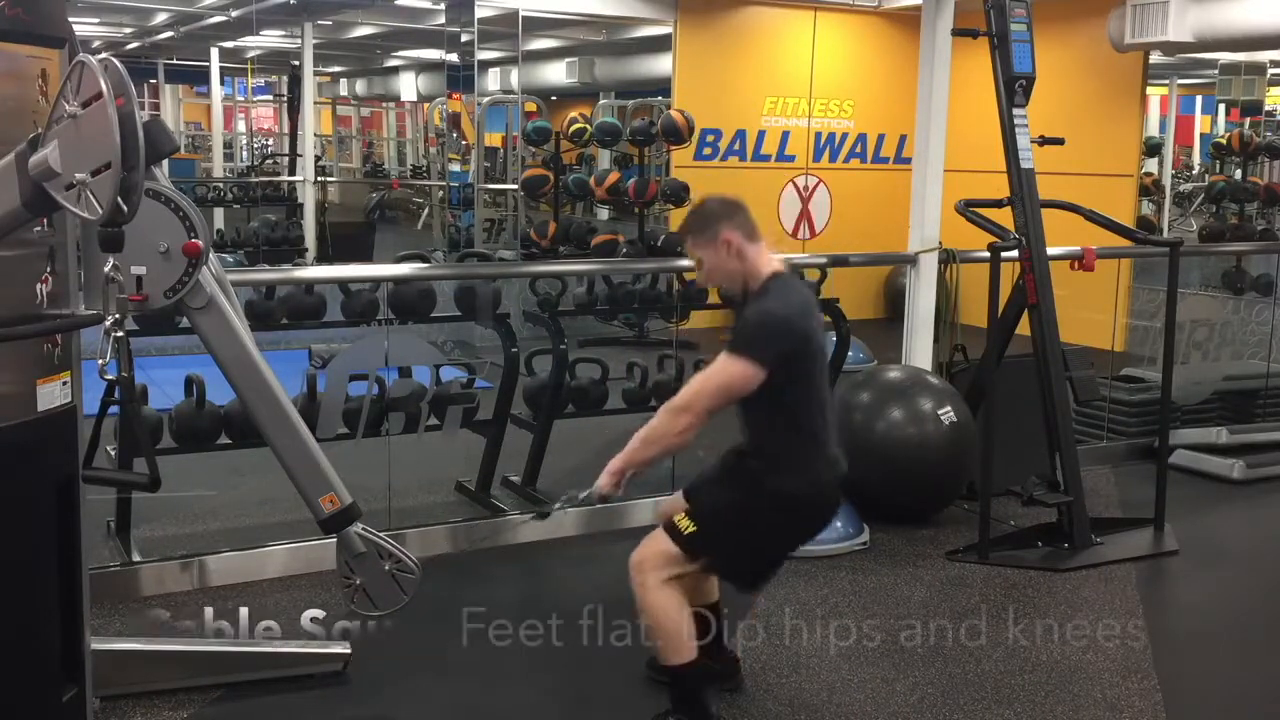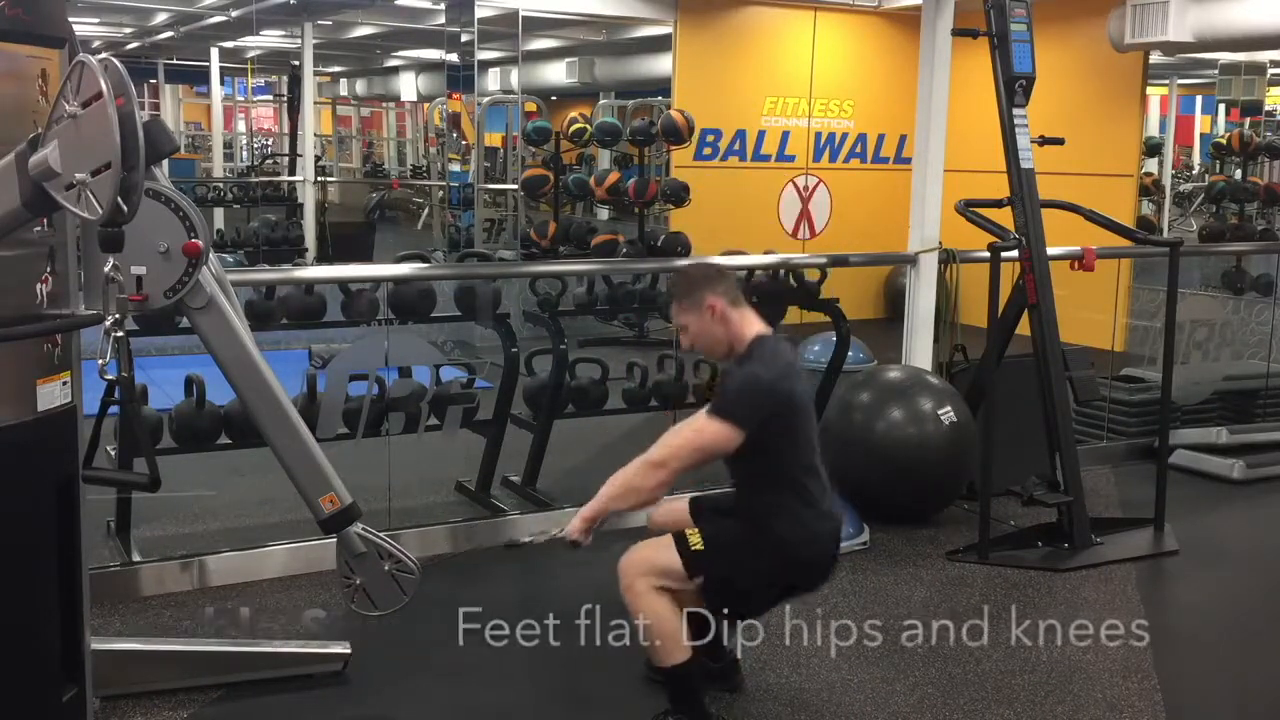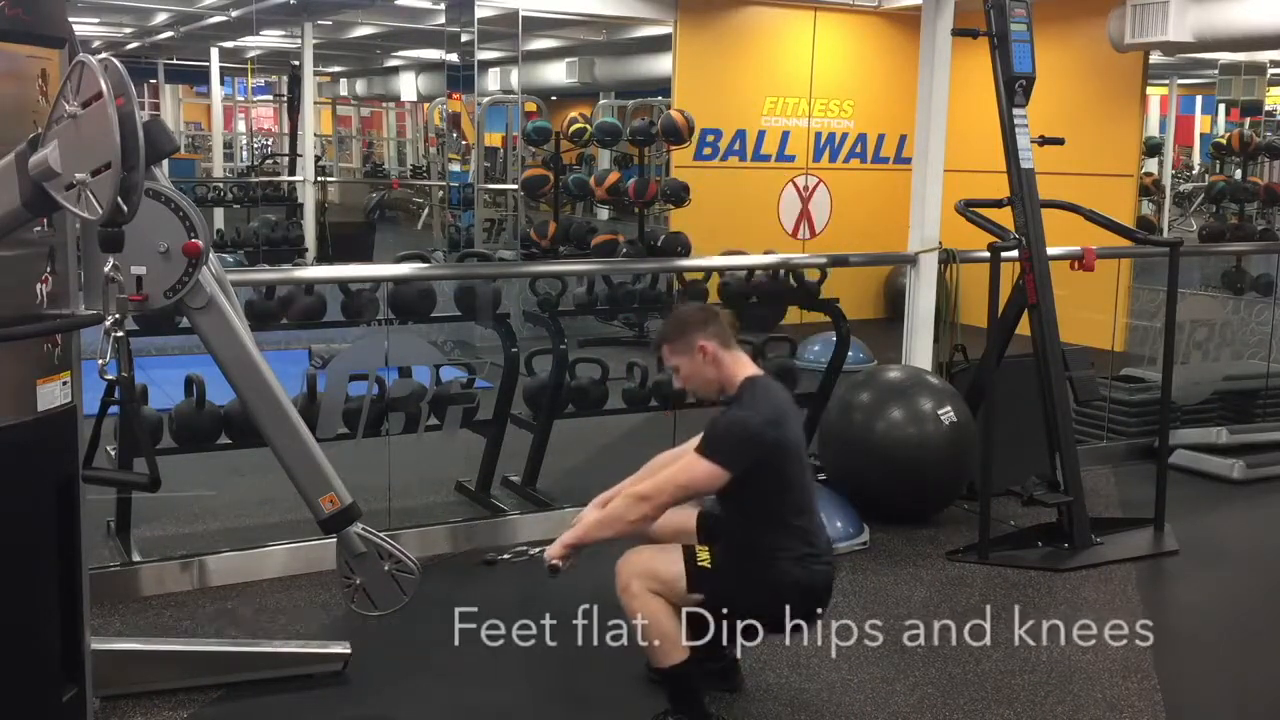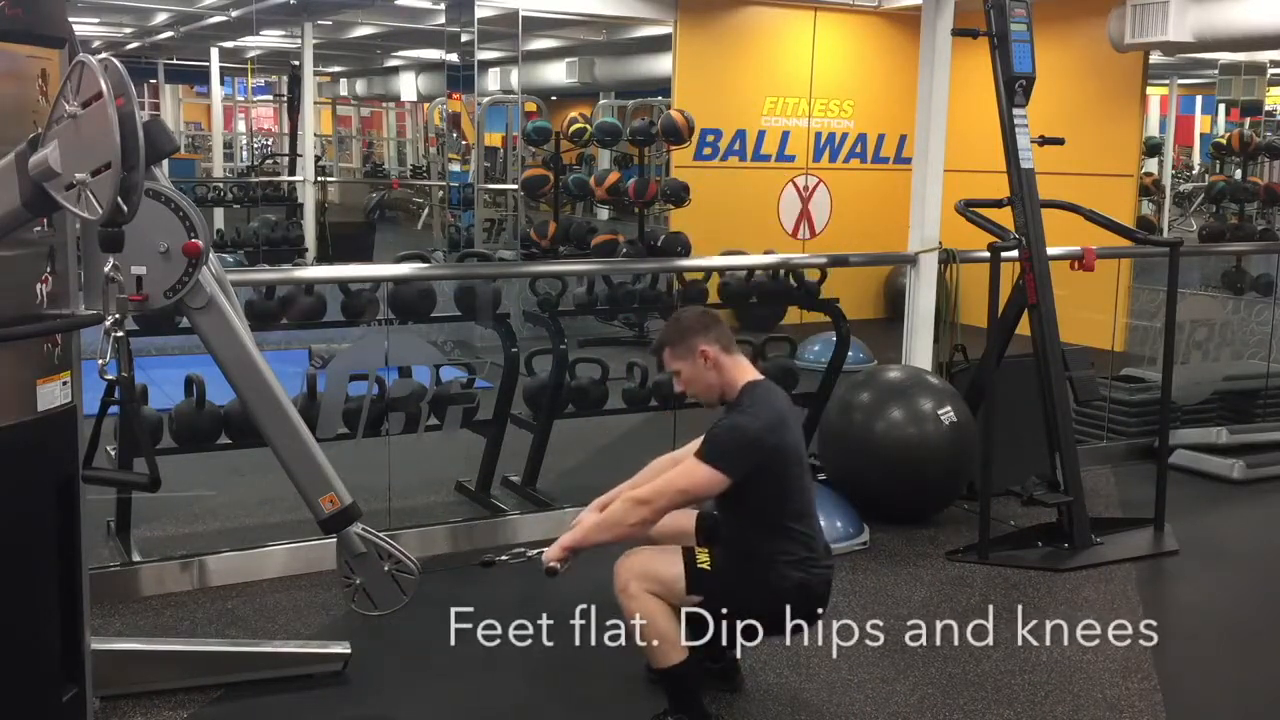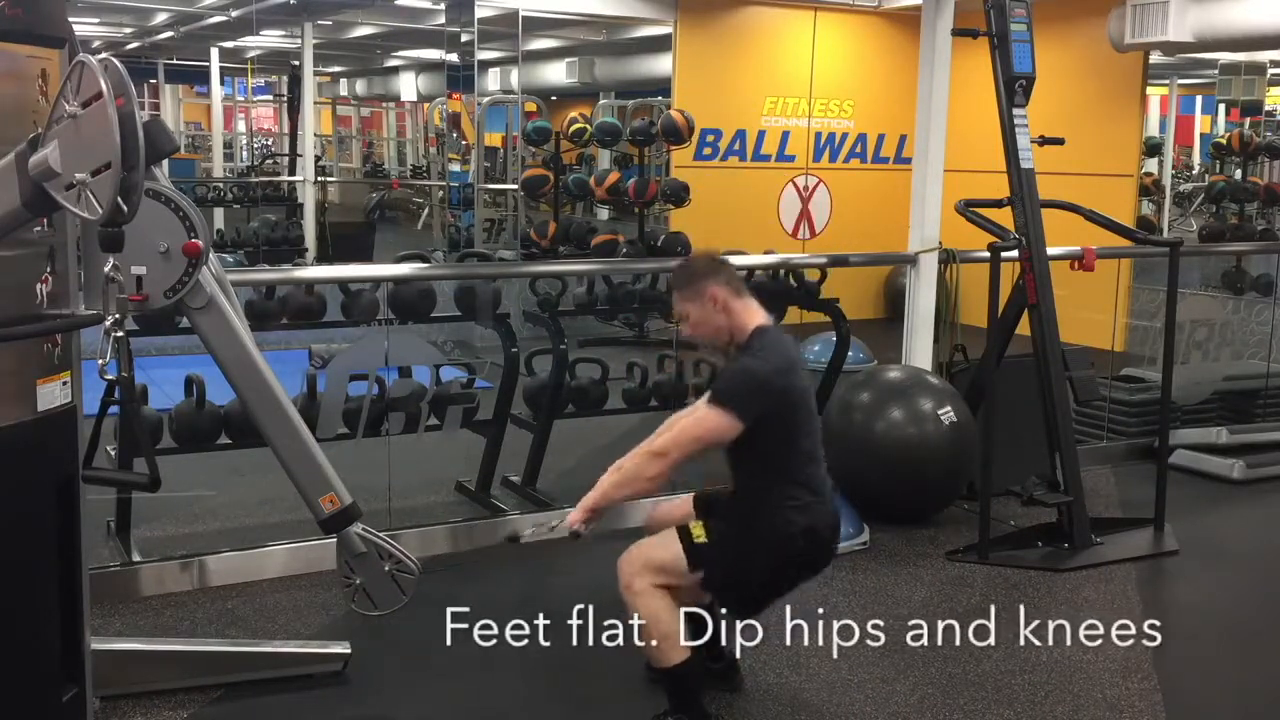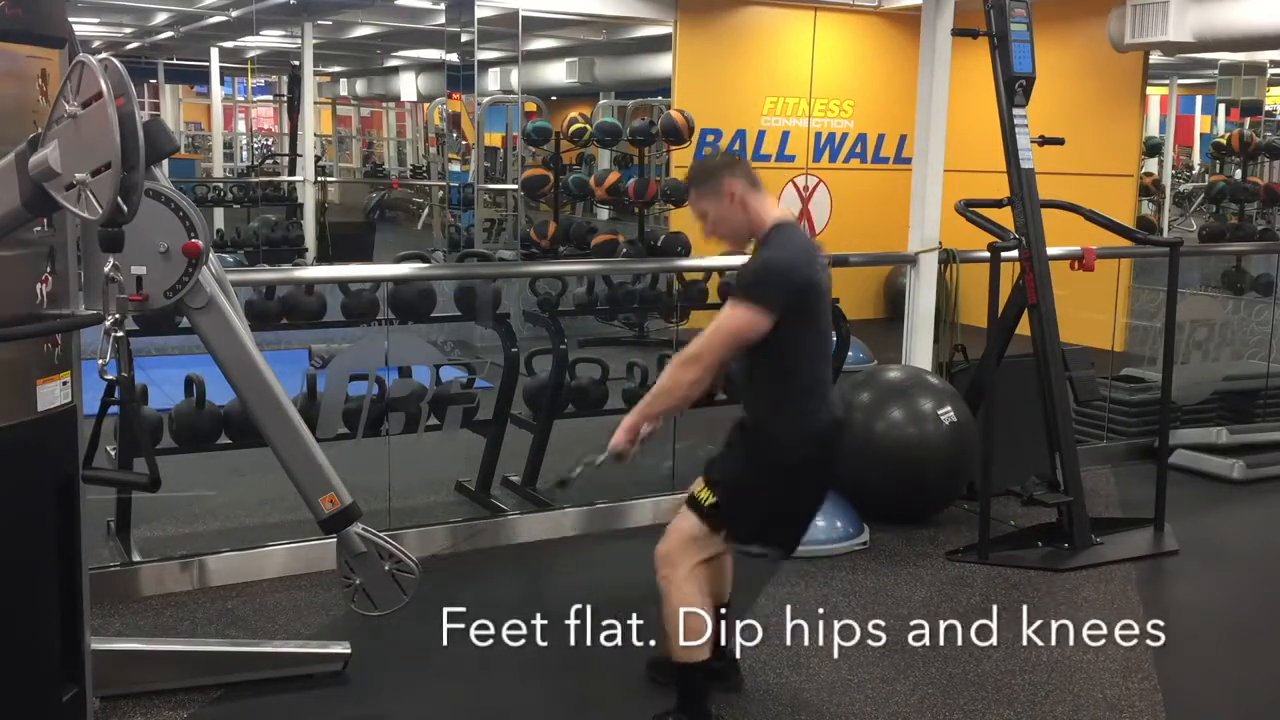
dt=0.2s
person 1, frame 1
left shoulder: (772, 315)
right shoulder: (780, 294)
left elbow: (691, 411)
right elbow: (707, 393)
left wrist: (623, 464)
right wrist: (642, 448)
left hip: (790, 484)
right hip: (781, 464)
left knee: (651, 564)
right knee: (677, 514)
right ankle: (713, 654)
person 1, frame 2
left shoulder: (757, 381)
right shoulder: (764, 355)
left elbow: (665, 468)
right elbow: (690, 431)
left wrist: (593, 513)
right wrist: (617, 483)
left hip: (793, 543)
right hip: (777, 516)
left knee: (637, 570)
right knee: (665, 522)
right ankle: (712, 656)
person 1, frame 3
left shoulder: (747, 423)
right shoulder: (757, 395)
left elbow: (648, 502)
right elbow: (679, 458)
left wrist: (574, 538)
right wrist: (601, 503)
left hip: (788, 582)
right hip: (777, 552)
left knee: (634, 573)
right knee: (661, 528)
right ankle: (713, 656)
person 1, frame 4
left shoulder: (749, 428)
right shoulder: (759, 400)
left elbow: (647, 507)
right elbow: (678, 461)
left wrist: (572, 541)
right wrist: (600, 506)
left hip: (786, 584)
right hip: (775, 555)
left knee: (633, 574)
right knee: (663, 530)
right ankle: (713, 656)
person 1, frame 5
left shoulder: (756, 371)
right shoulder: (767, 348)
left elbow: (664, 459)
right elbow: (689, 418)
left wrist: (591, 504)
right wrist: (617, 471)
left hip: (792, 532)
right hip: (780, 510)
left knee: (637, 569)
right knee: (665, 520)
right ankle: (712, 656)
person 1, frame 6
left shoulder: (774, 265)
right shoulder: (789, 246)
left elbow: (700, 361)
right elbow: (712, 352)
left wrist: (634, 422)
right wrist: (649, 411)
left hip: (788, 439)
right hip: (790, 428)
left knee: (676, 554)
right knee: (701, 525)
right ankle: (714, 655)
